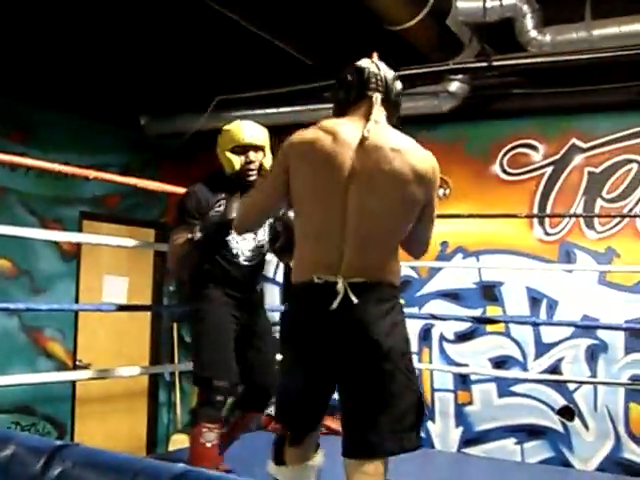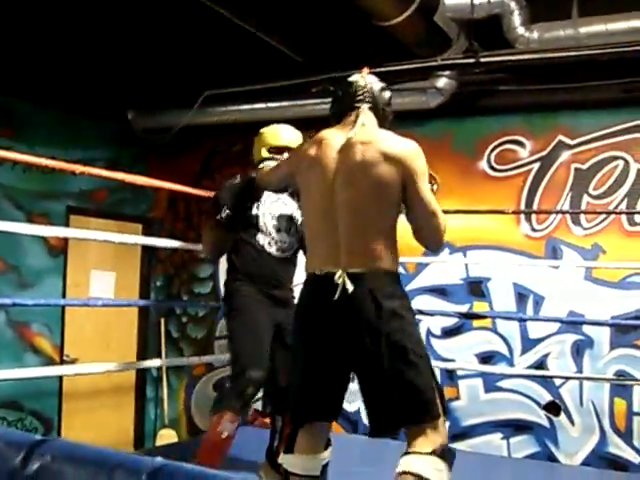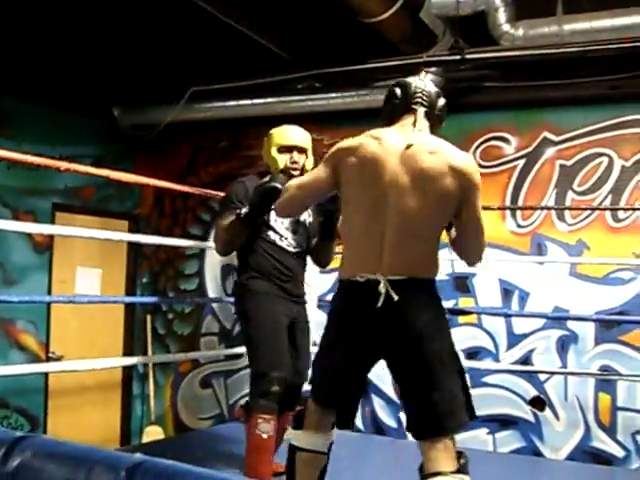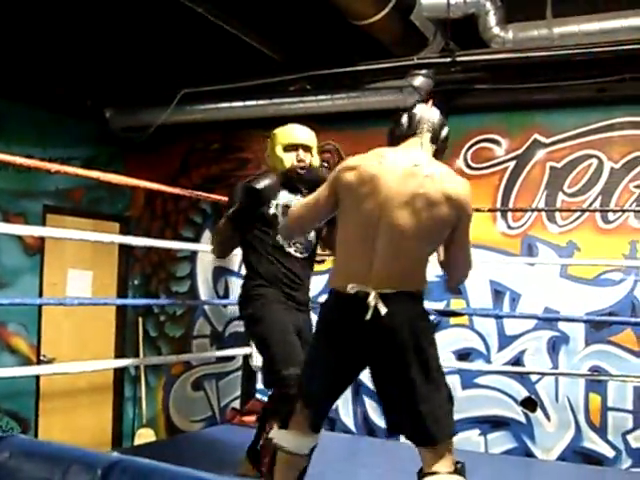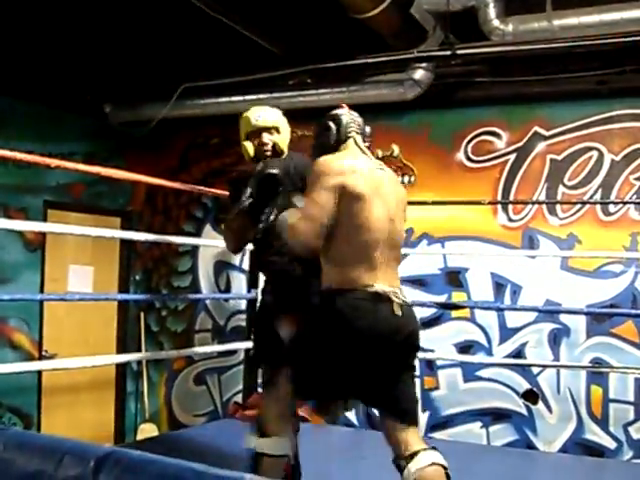
dt=0.4s
person 1, frame 1
left shoulder: (302, 145)
right shoulder: (421, 162)
left elbow: (244, 221)
right elbow: (417, 247)
left hip: (308, 307)
right hip: (377, 311)
left knee: (298, 435)
person 1, frame 2
left shoulder: (307, 151)
right shoulder: (401, 151)
left elbow: (261, 184)
right elbow: (433, 240)
left wrist: (265, 175)
left hip: (317, 299)
right hip: (375, 298)
left knee: (310, 427)
right knee: (427, 431)
person 1, frame 3
left shoulder: (351, 150)
right shoulder: (460, 164)
left elbow: (285, 206)
right elbow: (472, 254)
left wrist: (328, 170)
left hip: (353, 302)
right hip: (415, 306)
left knee: (320, 409)
right knee: (438, 444)
person 1, frame 4
left shoulder: (353, 167)
right shoulder: (455, 189)
left elbow: (290, 228)
right elbow: (457, 278)
left wrist: (327, 201)
left hip: (343, 313)
right hip: (403, 317)
left knee: (307, 412)
person 1, frame 5
left shoulder: (331, 167)
right shoulder: (391, 182)
left elbow: (304, 239)
left wrist: (289, 218)
left hip: (347, 311)
right hip: (397, 317)
right knee: (408, 440)
person 2, frame 1
right shoulder: (203, 195)
right elbow: (177, 262)
right wrist: (206, 232)
left hip: (251, 301)
right hip: (212, 301)
left knee: (263, 387)
right knee: (216, 390)
left ankle: (213, 451)
right ankle: (198, 473)
person 2, frame 2
left shoulder: (300, 198)
right shoulder: (238, 189)
right elbow: (212, 249)
right wrist: (236, 209)
left hip: (284, 302)
right hip: (247, 295)
left knee: (287, 385)
right knee: (248, 379)
person 2, frame 3
right shoulder: (246, 187)
left elbow: (322, 259)
right elbow: (223, 245)
left wrist: (330, 223)
right wrist: (255, 207)
left hip: (293, 300)
right hip: (258, 294)
left knee: (292, 383)
right knee: (272, 380)
person 2, frame 4
left shoulder: (316, 195)
right shoulder: (255, 190)
right elbow: (220, 247)
right wrist: (244, 208)
left hip: (298, 303)
right hip: (263, 300)
left knee: (288, 390)
right knee: (292, 383)
person 2, frame 5
left shoulder: (302, 165)
right shoulder: (244, 187)
right elbow: (234, 243)
right wrist: (259, 196)
left hip: (312, 282)
right hip: (277, 288)
right knee: (275, 377)
